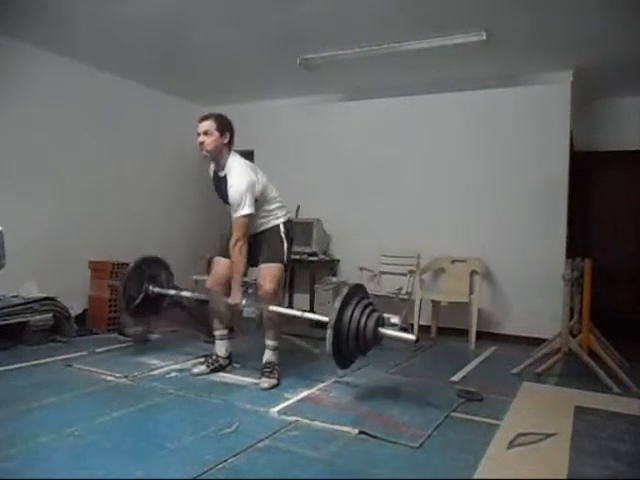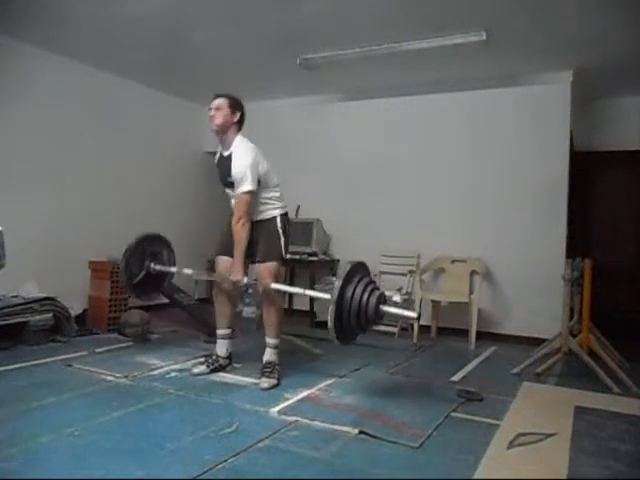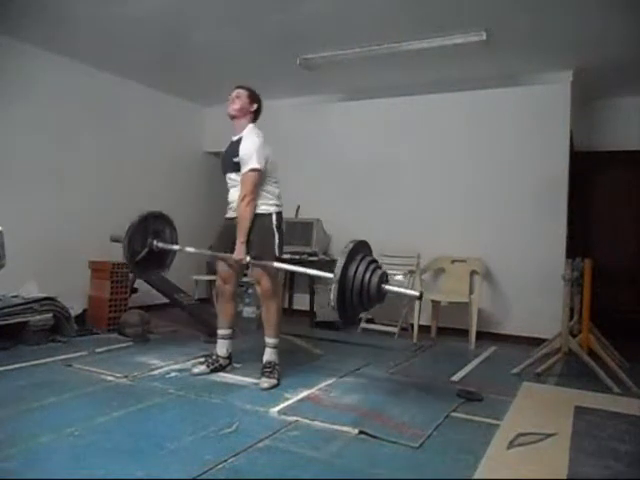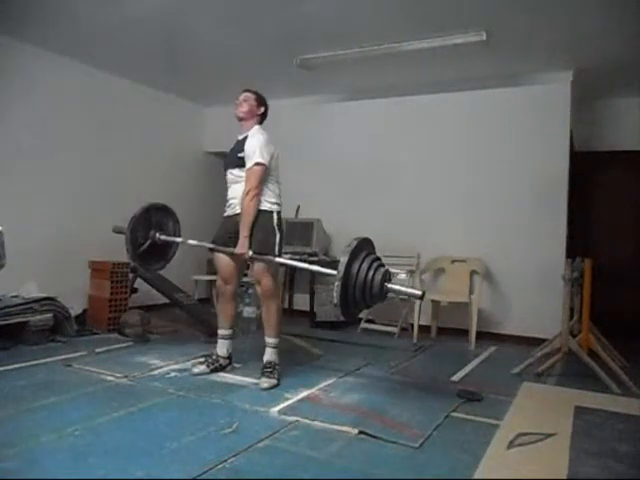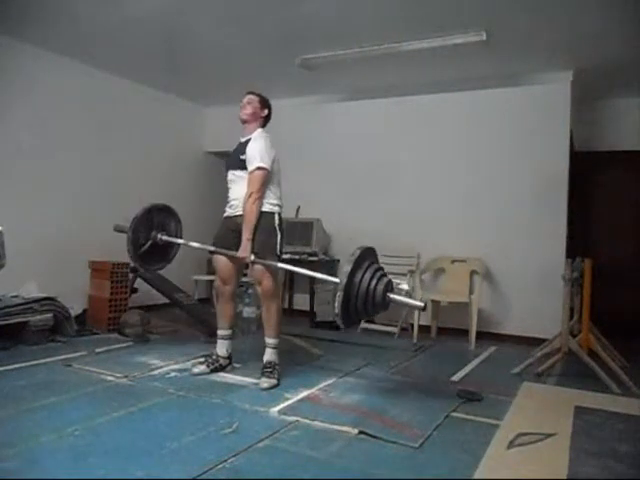
dt=0.2s
person 1, frame 1
left shoulder: (240, 177)
right shoulder: (214, 167)
left elbow: (239, 242)
left wrist: (236, 289)
left hip: (272, 228)
right hip: (245, 228)
left knee: (267, 289)
right knee: (213, 285)
left ankle: (270, 361)
right ankle: (221, 354)
person 1, frame 2
left shoulder: (244, 156)
right shoulder: (221, 153)
left elbow: (241, 219)
left wrist: (238, 267)
left hip: (269, 220)
right hip: (244, 217)
left knee: (267, 286)
right knee: (220, 284)
left ankle: (270, 361)
right ankle: (222, 354)
person 1, frame 3
left shoulder: (252, 141)
right shoulder: (232, 142)
left elbow: (247, 198)
left wrist: (241, 246)
right wrist: (235, 239)
left hip: (264, 217)
right hip: (235, 216)
left knee: (265, 286)
right knee: (224, 284)
left ankle: (270, 361)
right ankle: (222, 354)
person 1, frame 4
left shoulder: (258, 139)
right shoulder: (238, 143)
left elbow: (252, 192)
left wrist: (244, 238)
right wrist: (234, 231)
left hip: (261, 217)
right hip: (232, 216)
left knee: (265, 286)
right knee: (224, 285)
left ankle: (271, 361)
right ankle: (222, 354)
person 1, frame 5
left shoulder: (260, 142)
right shoulder: (240, 146)
left elbow: (254, 196)
left wrist: (246, 242)
right wrist: (234, 233)
left hip: (262, 219)
right hip: (232, 218)
left knee: (266, 287)
right knee: (223, 286)
left ankle: (270, 361)
right ankle: (222, 355)
